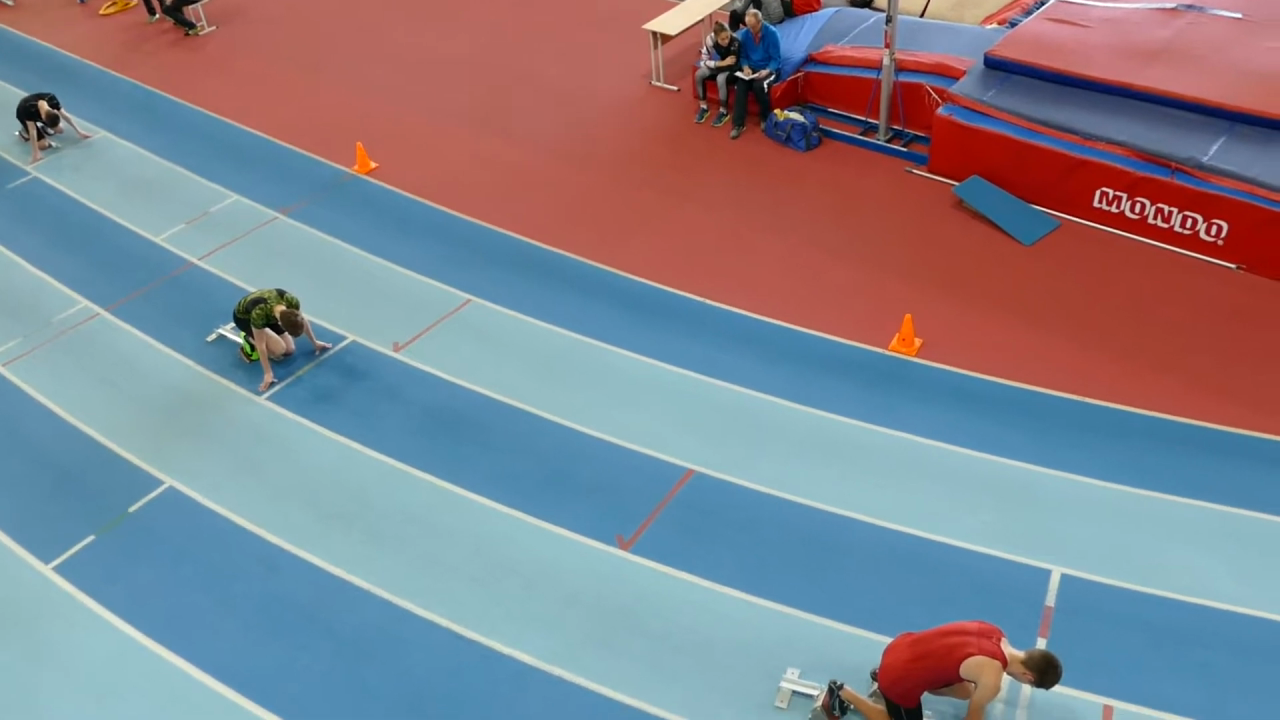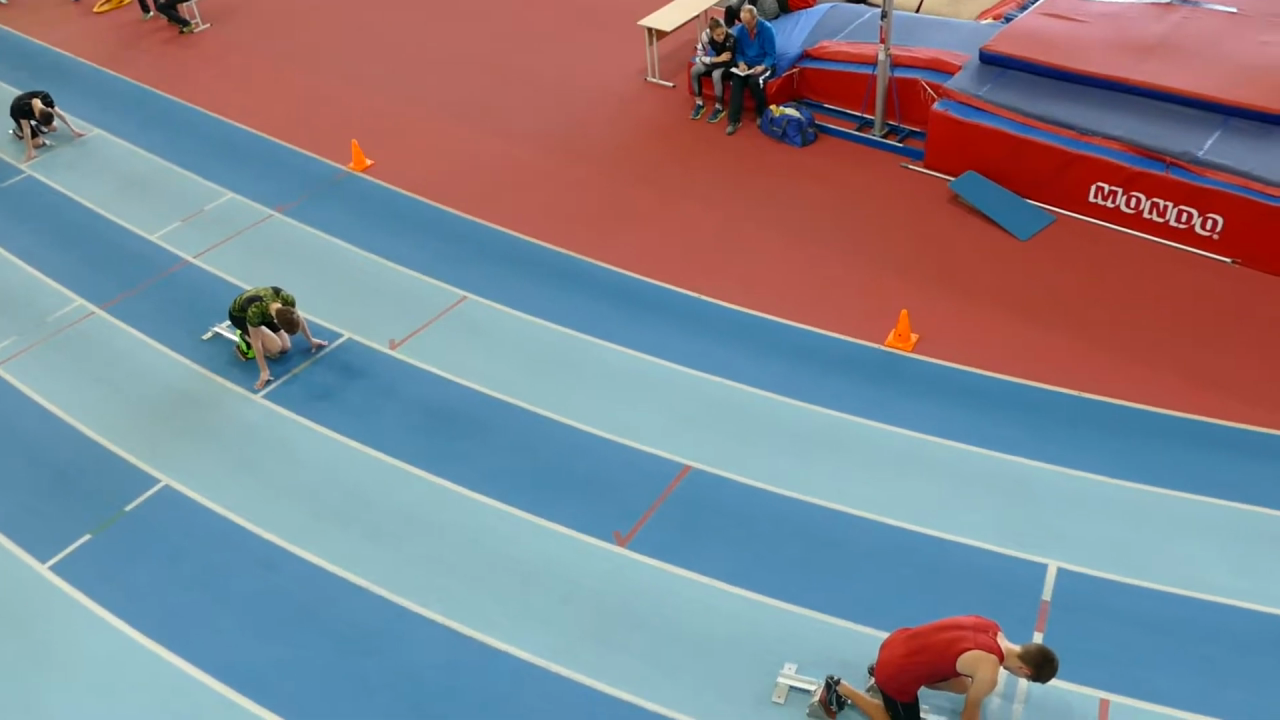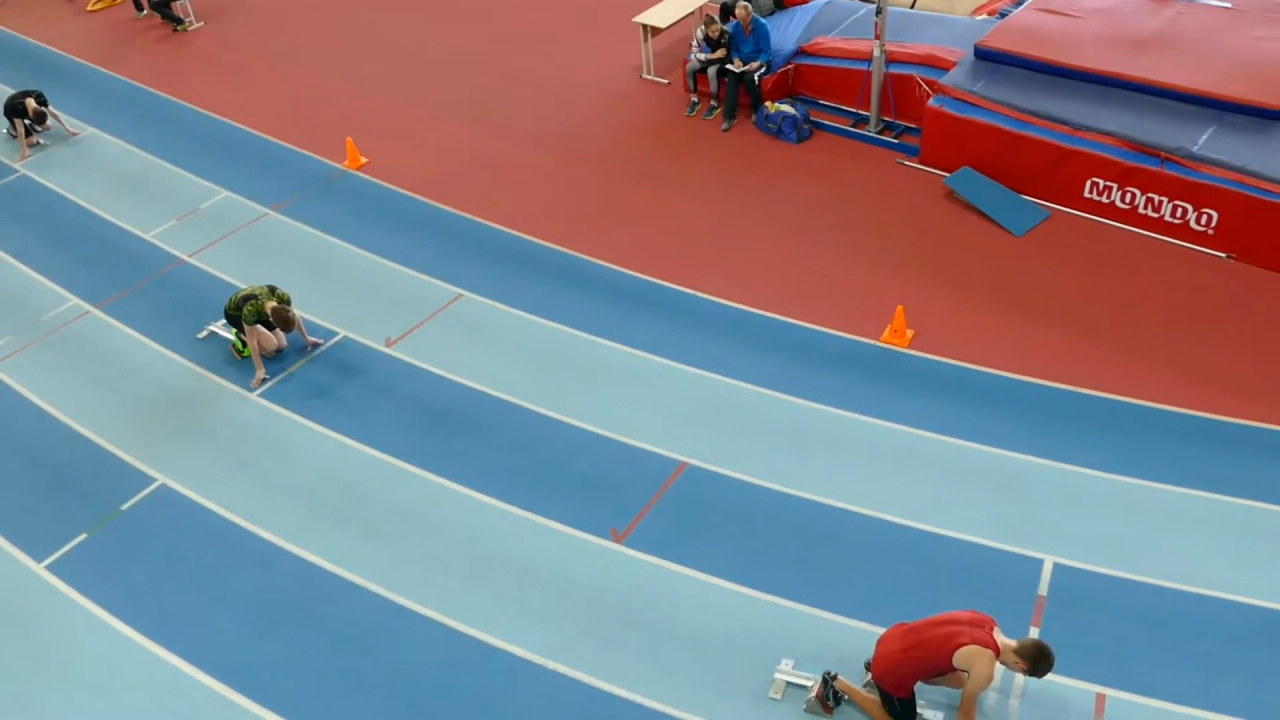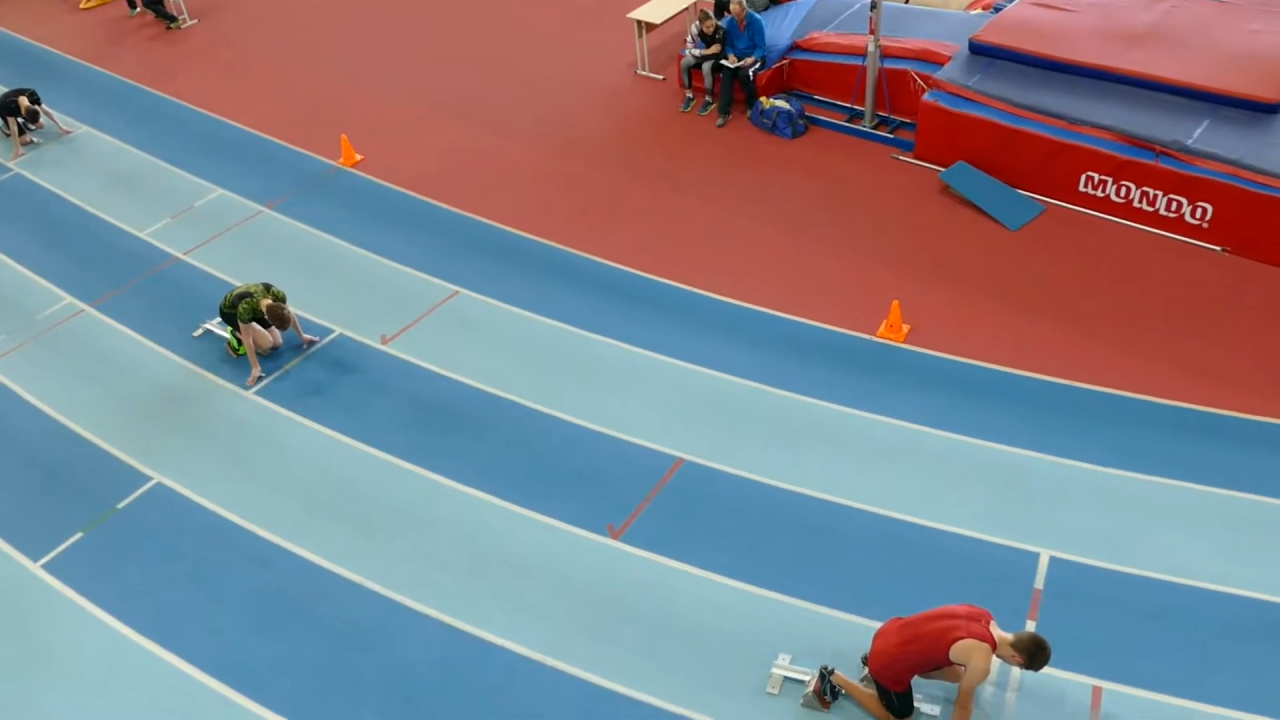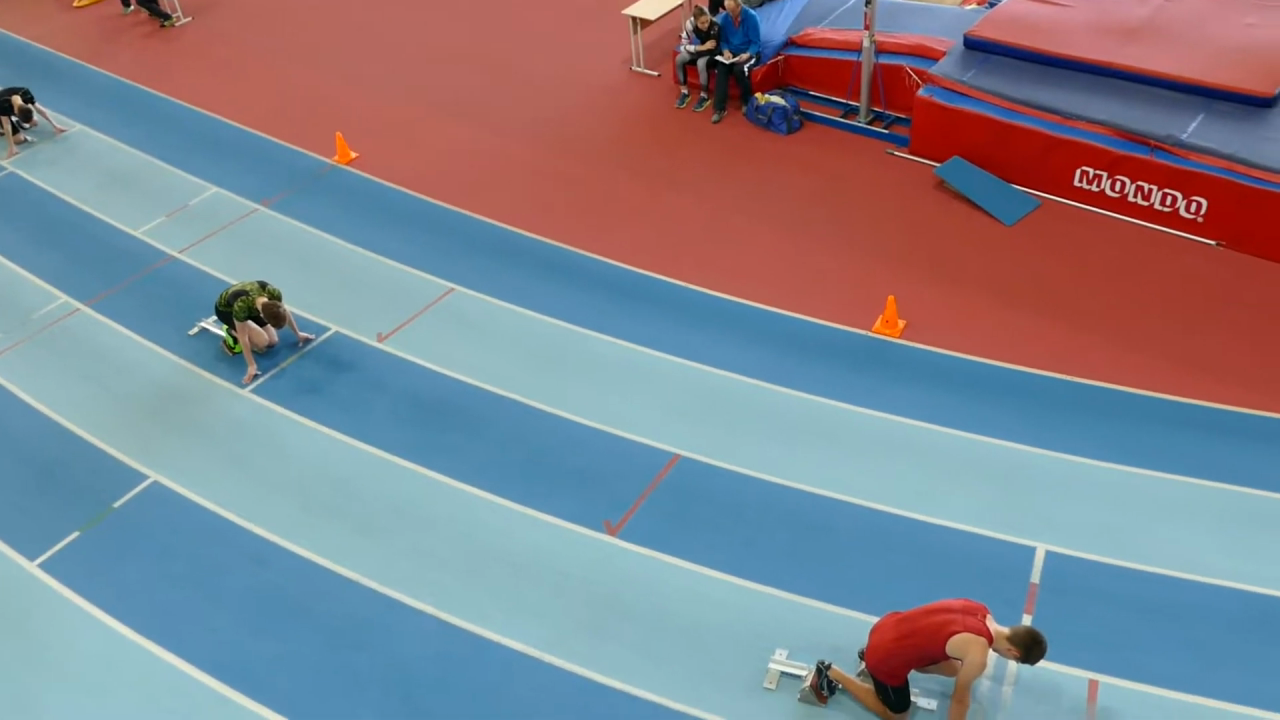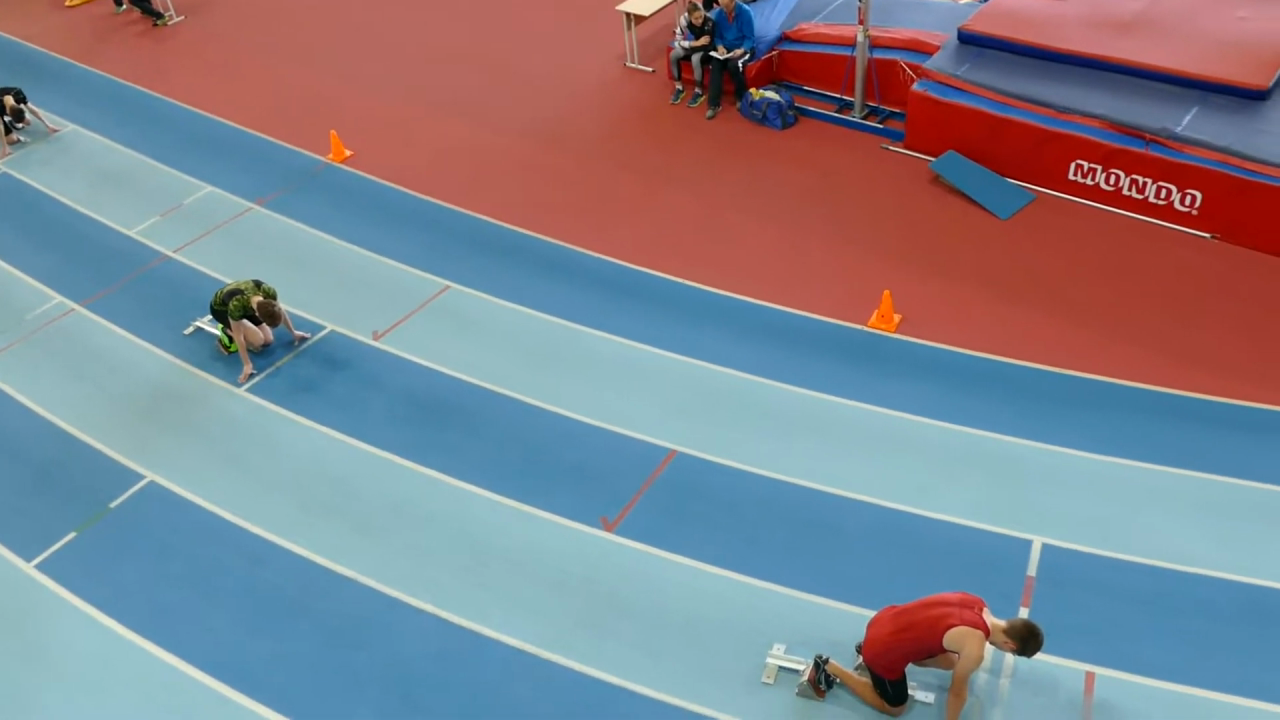
dt=0.1s
person 1, frame 1
left shoulder: (996, 635)
right shoulder: (992, 678)
left wrist: (976, 695)
left hip: (902, 646)
right hip: (899, 677)
left knee: (965, 691)
right ankle: (843, 694)
person 1, frame 2
left shoulder: (993, 629)
right shoulder: (988, 673)
left wrist: (972, 688)
left hip: (899, 641)
right hip: (895, 673)
left knee: (963, 685)
right ankle: (840, 689)
person 1, frame 3
left shoulder: (989, 624)
right shoulder: (985, 668)
left wrist: (969, 682)
left hip: (895, 637)
right hip: (892, 668)
left knee: (958, 680)
right ankle: (838, 685)
person 1, frame 4
left shoulder: (986, 618)
right shoulder: (981, 661)
left wrist: (966, 676)
left hip: (893, 631)
right hip: (890, 662)
left knee: (955, 674)
right ankle: (835, 679)
person 1, frame 5
left shoulder: (982, 612)
right shoulder: (978, 655)
right elbow: (960, 698)
left wrist: (964, 672)
left hip: (889, 625)
right hip: (885, 656)
left knee: (952, 669)
right ankle: (831, 673)
person 1, frame 6
left shoulder: (979, 605)
right shoulder: (975, 648)
right elbow: (957, 691)
left wrist: (959, 664)
left hip: (886, 619)
right hip: (882, 650)
left knee: (950, 662)
right ankle: (829, 668)
